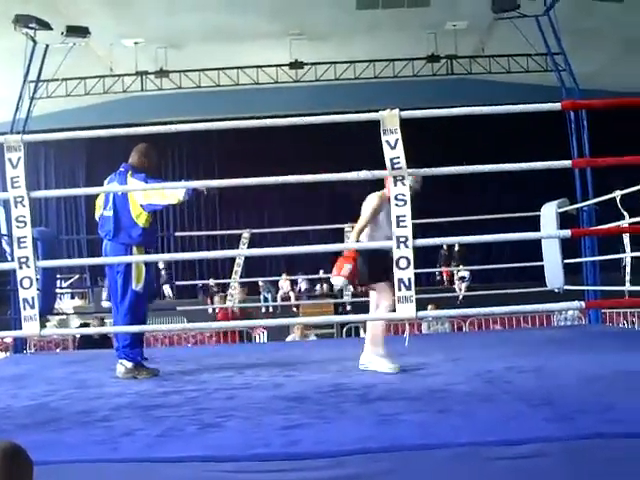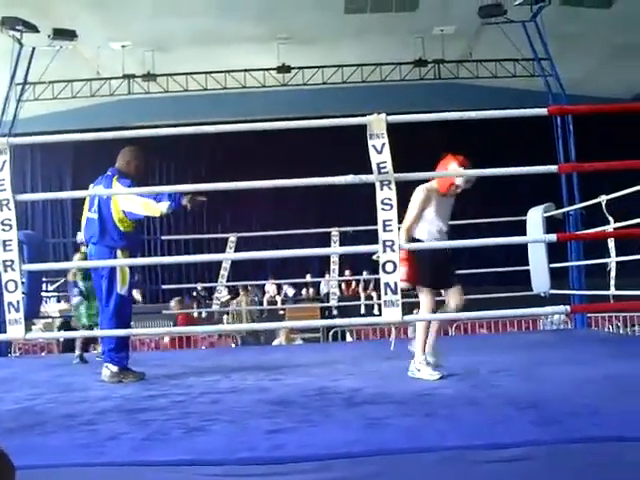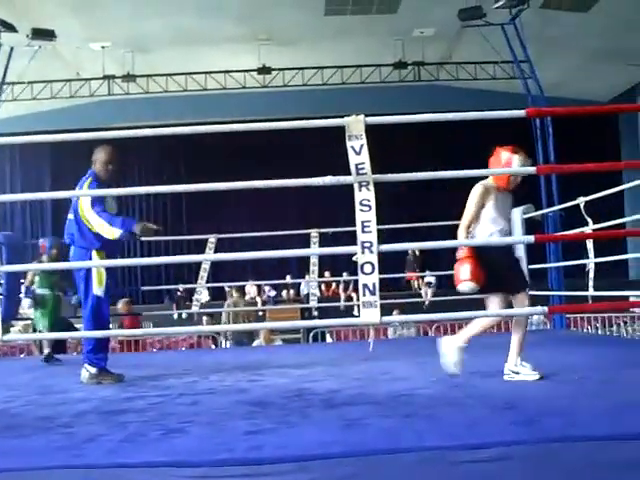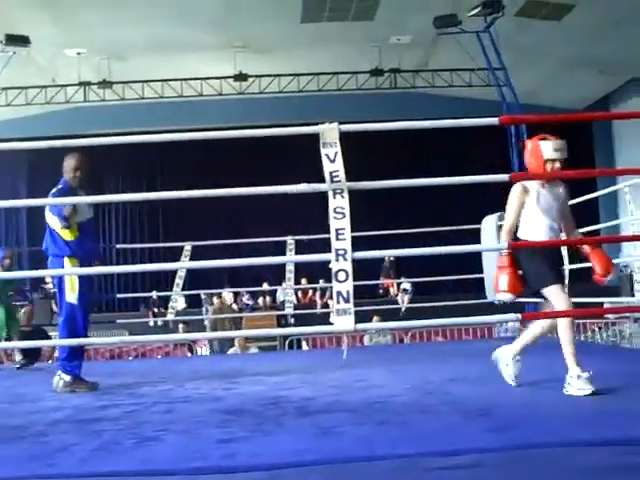
dt=0.4s
person 1, frame 1
left shoulder: (112, 180)
right shoulder: (135, 181)
left elbow: (99, 210)
right elbow: (163, 191)
right wrist: (192, 187)
left hip: (111, 247)
right hip: (129, 250)
left knee: (122, 307)
right knee: (132, 307)
left ankle: (125, 359)
right ankle: (129, 362)
person 1, frame 2
left shoulder: (99, 183)
right shoulder: (120, 185)
left elbow: (88, 217)
right elbow: (144, 203)
left wrist: (90, 245)
right wrist: (179, 201)
left hip: (98, 251)
right hip: (113, 254)
left knee: (110, 310)
right knee: (117, 311)
left ankle: (111, 363)
right ankle: (115, 366)
person 1, frame 3
left shoulder: (92, 185)
right shoulder: (91, 187)
right elbow: (99, 217)
right wrist: (132, 227)
left hip: (95, 254)
right hip: (92, 256)
left knee: (97, 313)
right knee: (97, 312)
left ankle: (93, 364)
right ankle: (95, 367)
person 1, frame 4
left shoulder: (80, 195)
right shoulder: (59, 194)
right elbow: (53, 213)
left wrist: (94, 258)
right wrist: (62, 214)
left hip: (80, 263)
right hip: (67, 263)
left knee: (77, 320)
right knee: (72, 320)
left ankle: (65, 372)
right ankle: (68, 376)
person 2, frame 1
left shoulder: (393, 203)
right shoulder: (377, 199)
right elbow: (359, 227)
right wrist: (349, 256)
left hip: (381, 254)
right hip: (369, 253)
left knee: (377, 306)
right knee: (387, 301)
left ankle: (367, 357)
right ankle: (375, 351)
person 2, frame 2
left shoulder: (450, 197)
right shoulder: (424, 193)
right elbow: (406, 226)
left wrist: (444, 251)
right wrist: (404, 257)
left hip: (439, 251)
right hip: (421, 250)
left knee: (456, 301)
right knee: (428, 305)
left ankle: (424, 345)
right ankle: (419, 361)
person 2, frame 3
left shoulder: (507, 195)
right shoulder: (482, 191)
right elbow: (464, 227)
left wrist: (511, 256)
right wrist: (466, 257)
left hip: (504, 253)
right hip: (486, 253)
left knee: (522, 306)
right knee: (496, 314)
left ankle: (513, 364)
right ankle: (455, 343)
person 2, frame 4
left shoulder: (560, 187)
right shoulder: (522, 188)
left elbow: (568, 225)
right elbow: (507, 229)
left wrist: (590, 250)
right wrist: (506, 264)
left hip: (553, 252)
right hip: (532, 252)
left knee: (549, 316)
right knee: (563, 309)
left ankle: (509, 354)
right ankle: (574, 374)
